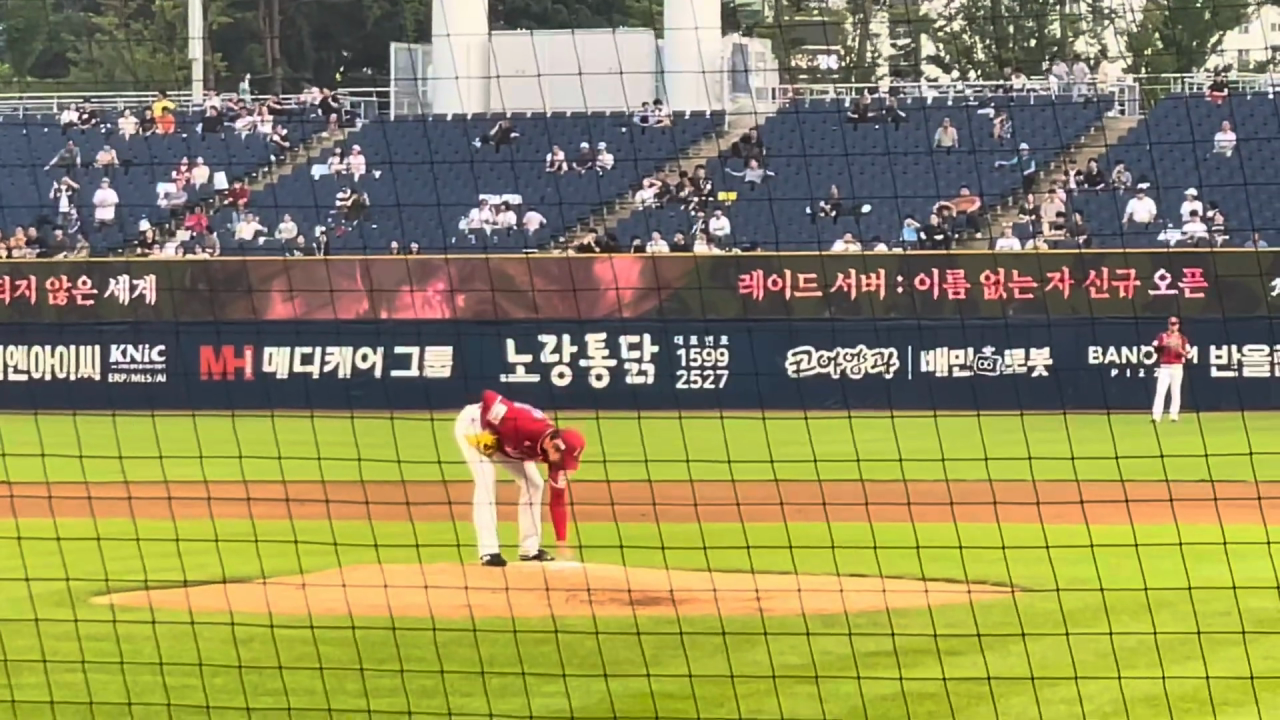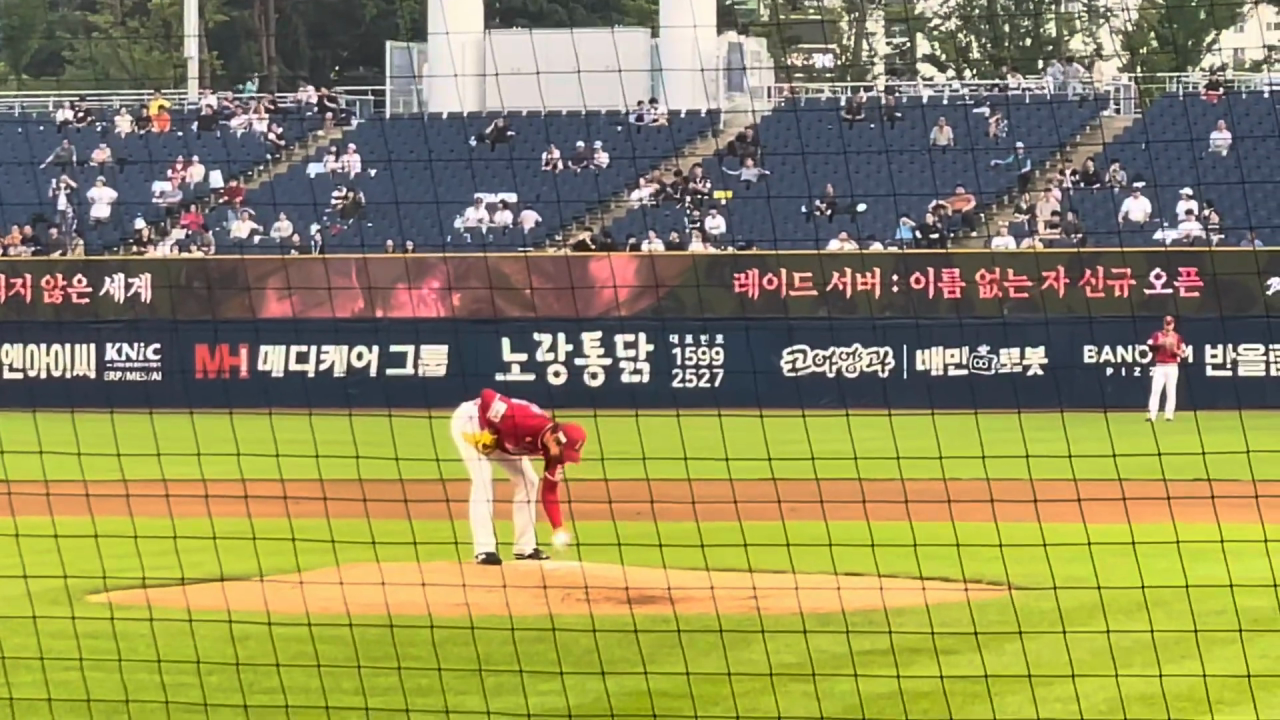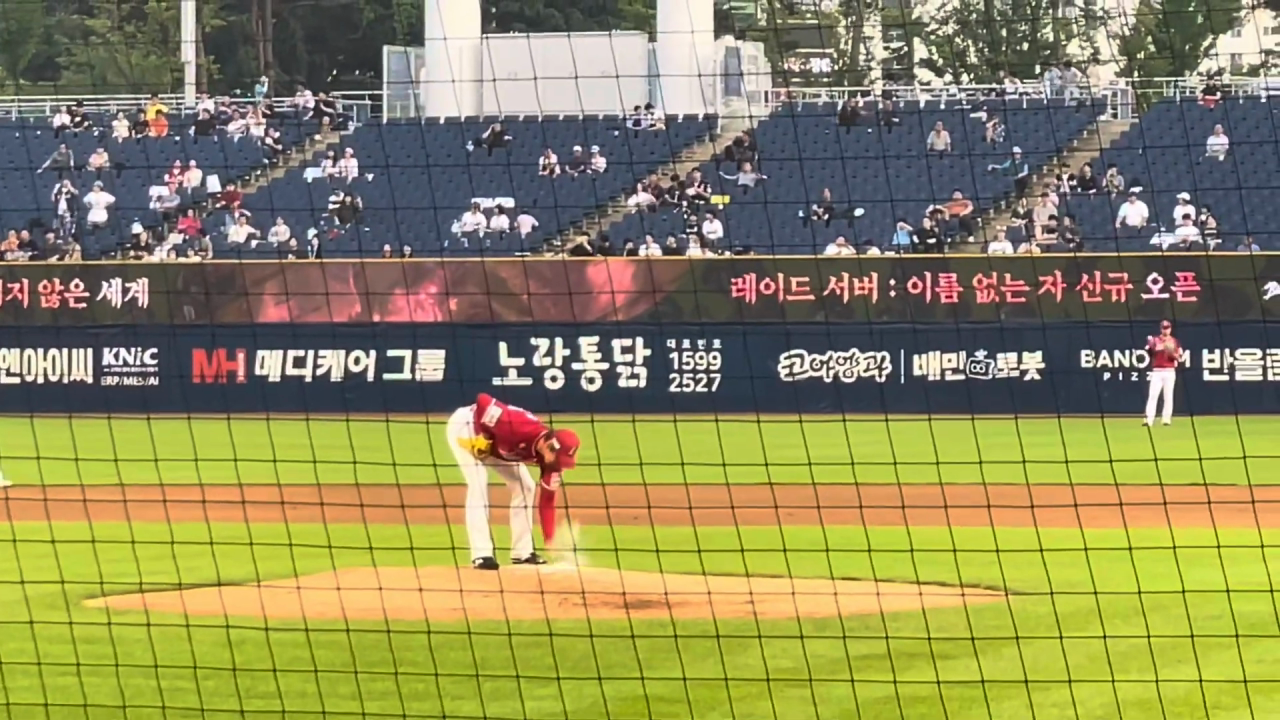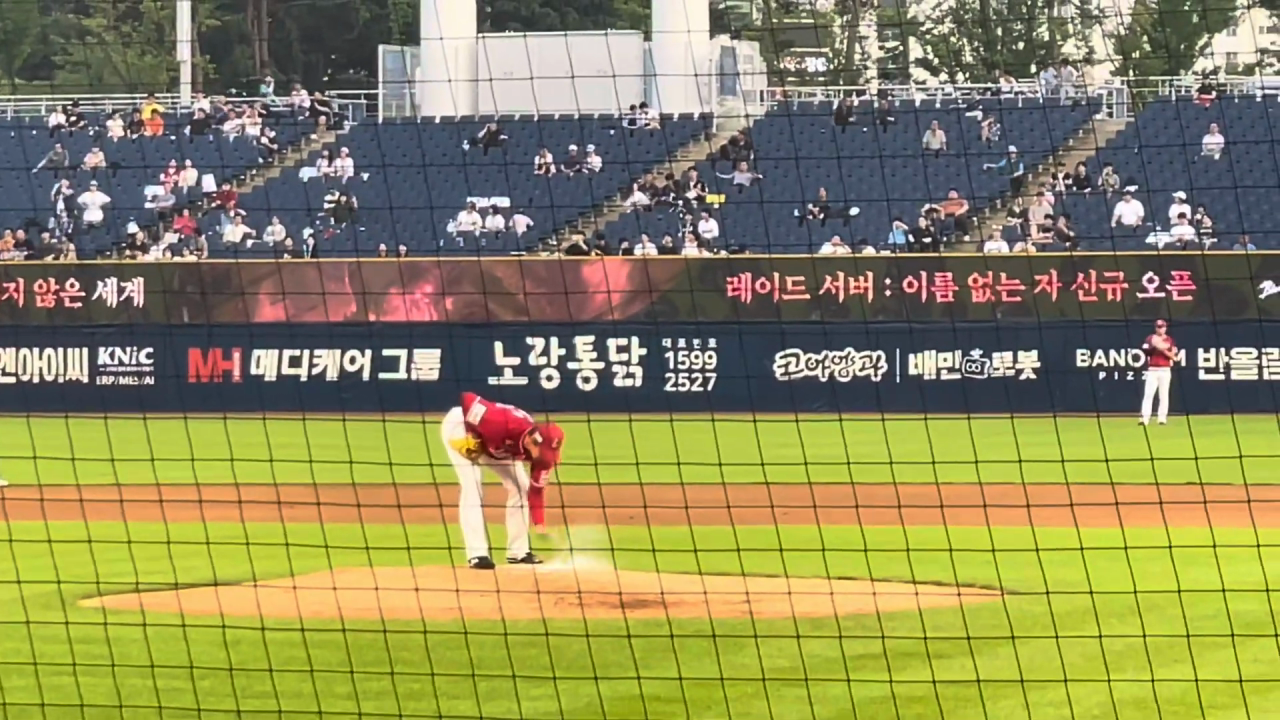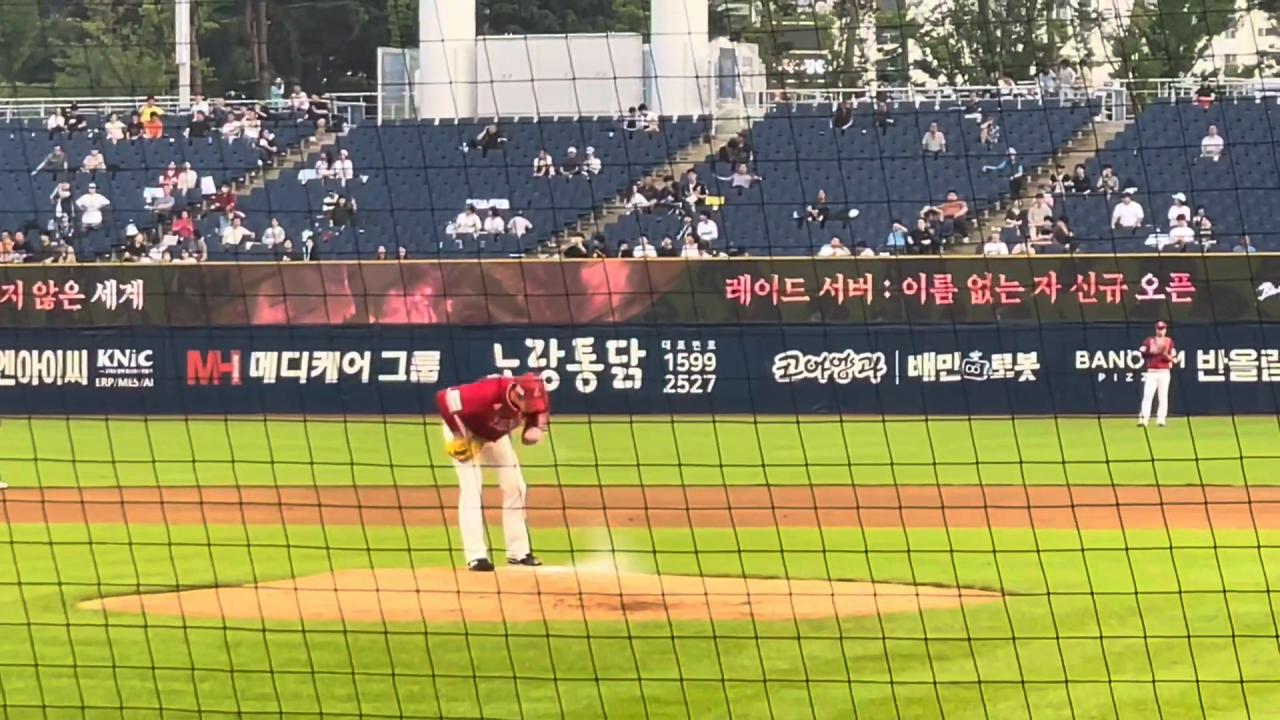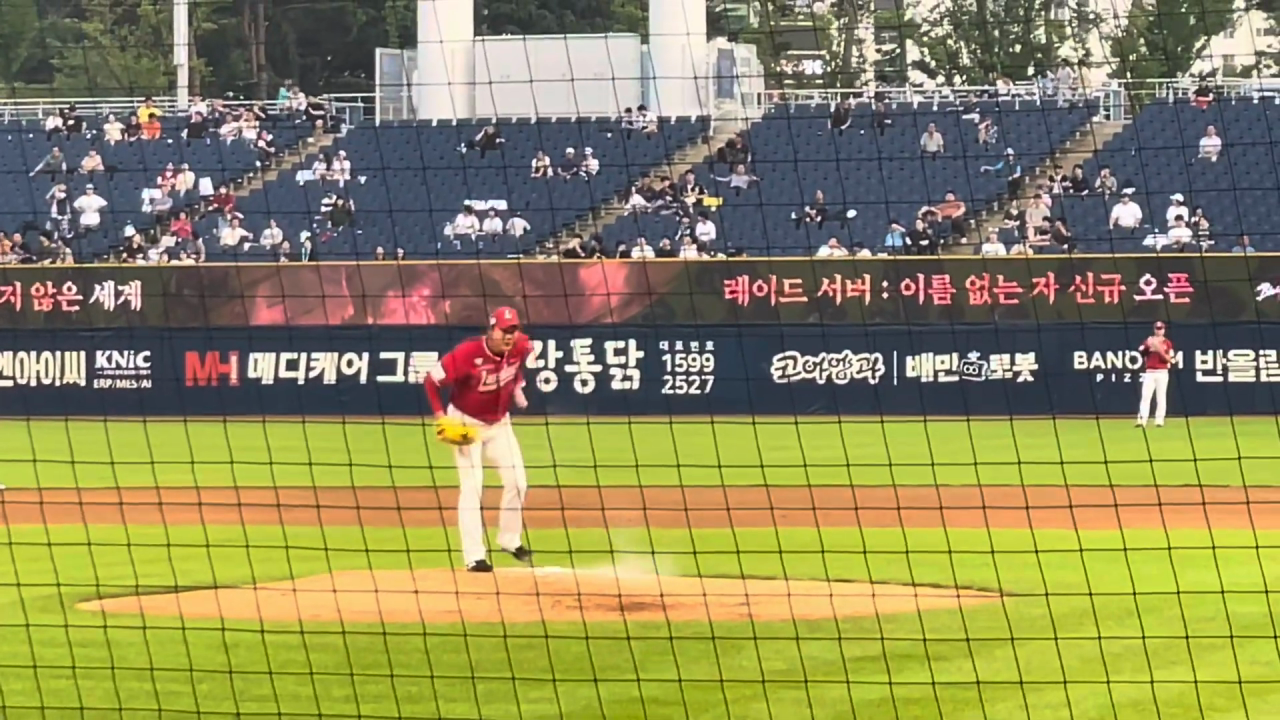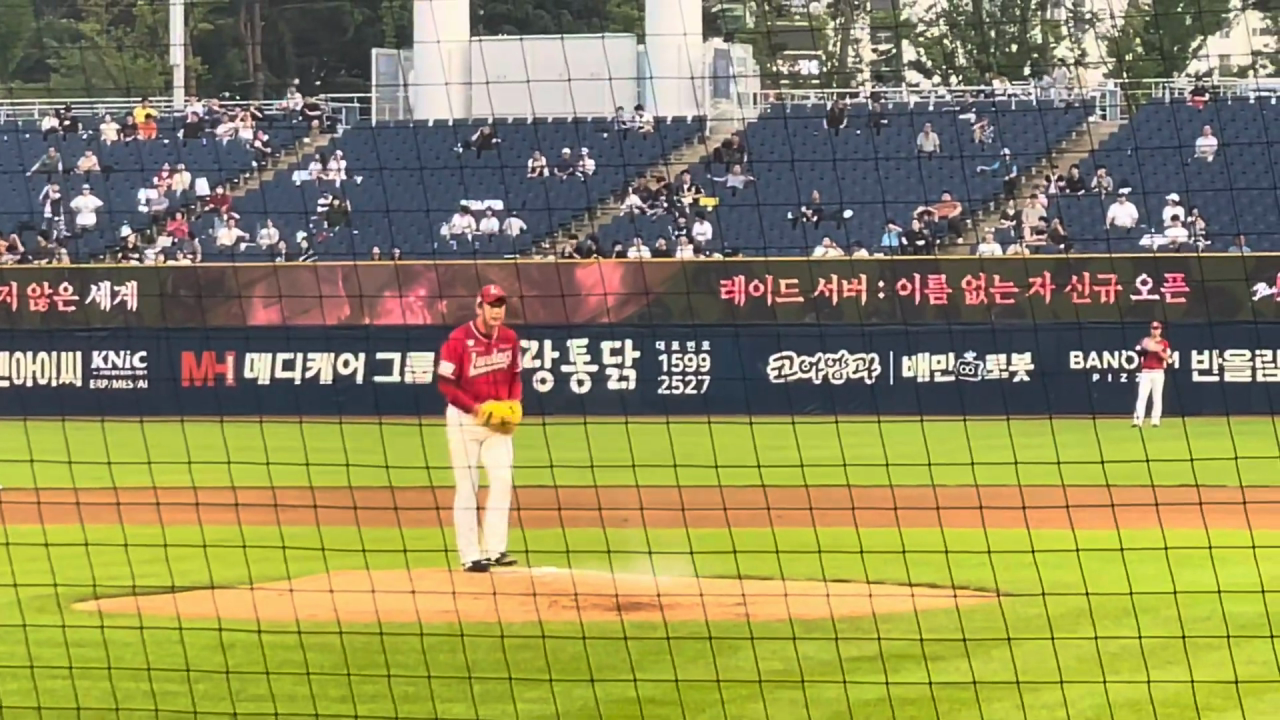
dt=0.3s
person 1, frame 1
left shoulder: (558, 451)
right shoulder: (524, 426)
left elbow: (558, 497)
right elbow: (488, 397)
left wrist: (562, 541)
right wrist: (488, 433)
left hip: (504, 438)
right hip: (473, 424)
left knee: (534, 484)
right knee: (486, 484)
left ankle: (530, 548)
right ankle: (489, 552)
person 1, frame 2
left shoulder: (555, 449)
right shoulder: (526, 422)
left elbow: (549, 490)
right elbow: (486, 395)
left wrist: (559, 529)
right wrist: (487, 431)
left hip: (500, 433)
right hip: (469, 420)
left knee: (528, 482)
right knee: (483, 481)
left ankle: (525, 547)
right ankle: (485, 550)
person 1, frame 3
left shoulder: (551, 457)
right shoulder: (519, 429)
left elbow: (547, 500)
right elbow: (482, 400)
left wrist: (550, 542)
right wrist: (482, 436)
left hip: (496, 440)
right hip: (464, 426)
left knee: (525, 488)
right knee: (478, 486)
left ankle: (522, 552)
right ankle: (481, 555)
person 1, frame 4
left shoulder: (542, 447)
right shoulder: (503, 425)
left elbow: (535, 492)
right elbow: (467, 399)
left wrist: (539, 525)
right wrist: (471, 436)
left hip: (493, 442)
right hip: (460, 426)
left knee: (520, 487)
right knee: (472, 487)
left ankle: (518, 551)
right ankle: (477, 554)
person 1, frame 5
left shoulder: (536, 400)
right shoulder: (487, 392)
left elbow: (537, 422)
right elbow: (442, 397)
left wrist: (535, 431)
right wrist: (458, 435)
left hip: (495, 436)
right hip: (464, 428)
left knee: (515, 486)
right knee: (471, 488)
left ankle: (518, 552)
right ankle: (476, 556)
person 1, frame 6
left shoulder: (521, 345)
right shoulder: (466, 354)
right elbow: (432, 381)
left wrist: (518, 388)
right wrist: (441, 416)
left hip: (499, 422)
right hip: (466, 424)
left knee: (517, 482)
right knee: (472, 488)
left ankle: (510, 541)
right ankle: (474, 556)
person 1, frame 7
left shoulder: (510, 338)
right shoulder: (459, 339)
right elbow: (445, 383)
left wrist: (516, 402)
right wrist: (476, 408)
right hip: (465, 420)
left knee: (502, 482)
right knee: (467, 488)
left ankle: (494, 550)
right ankle: (469, 556)
